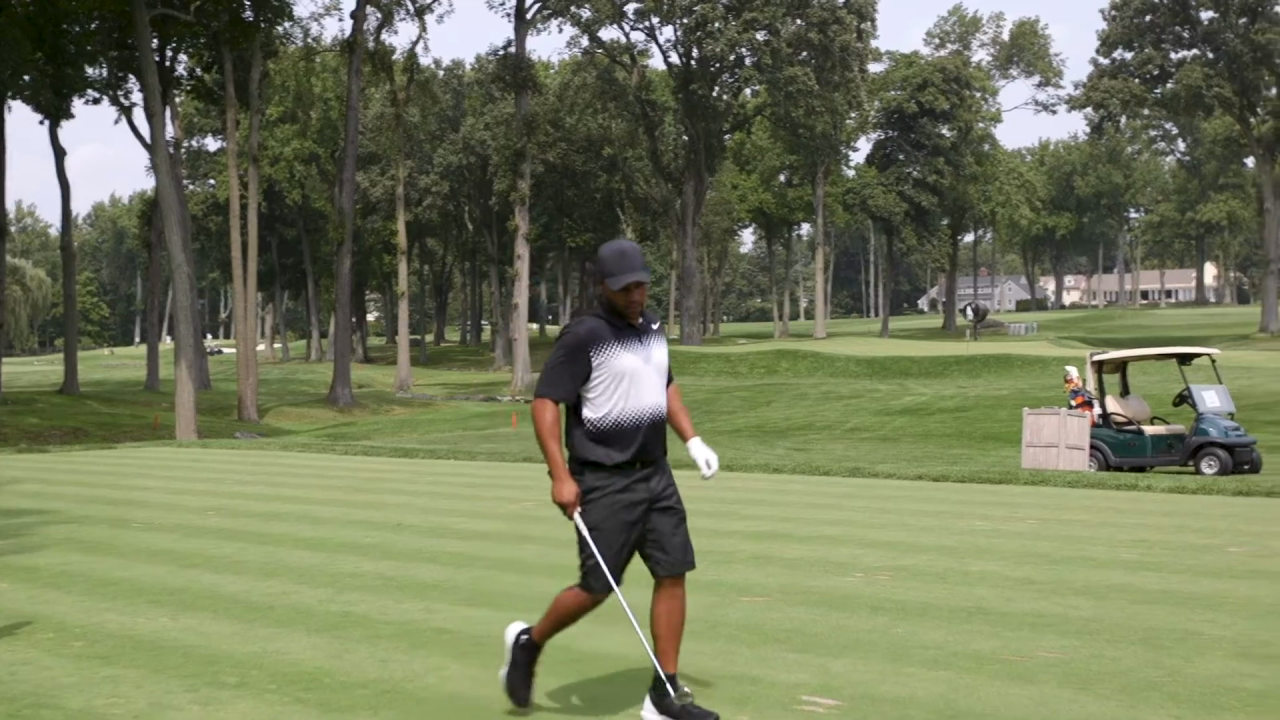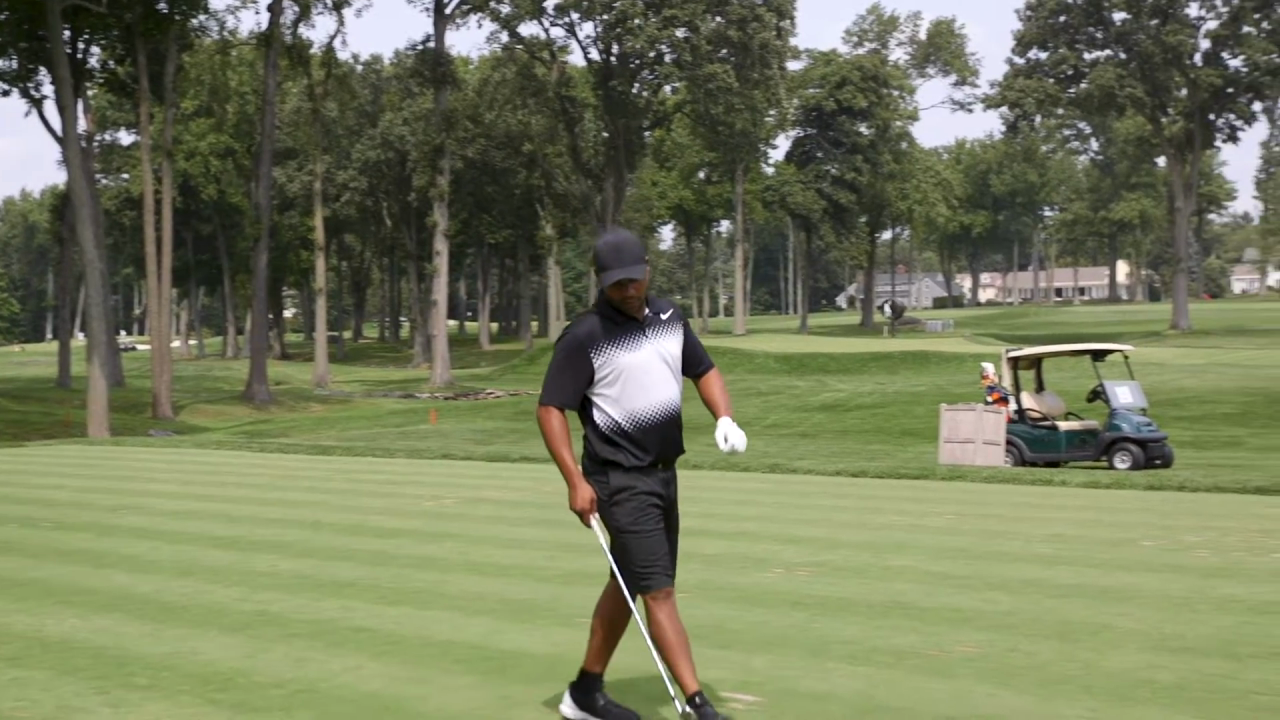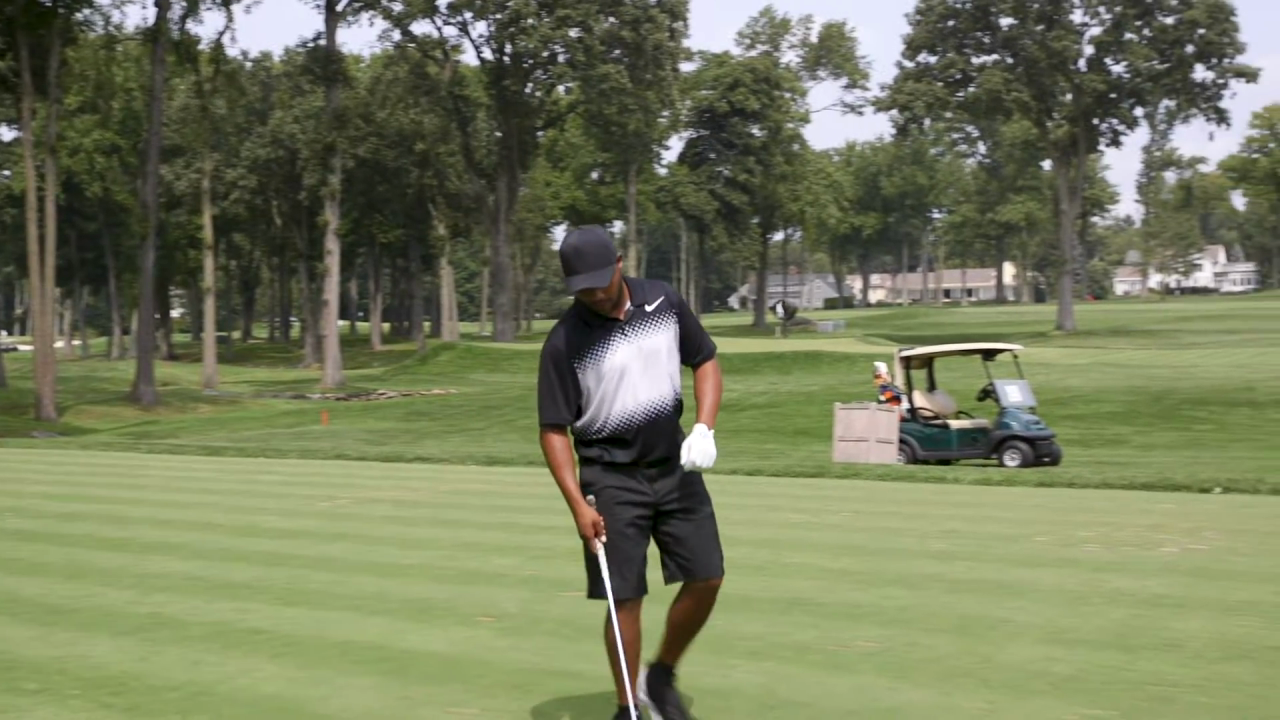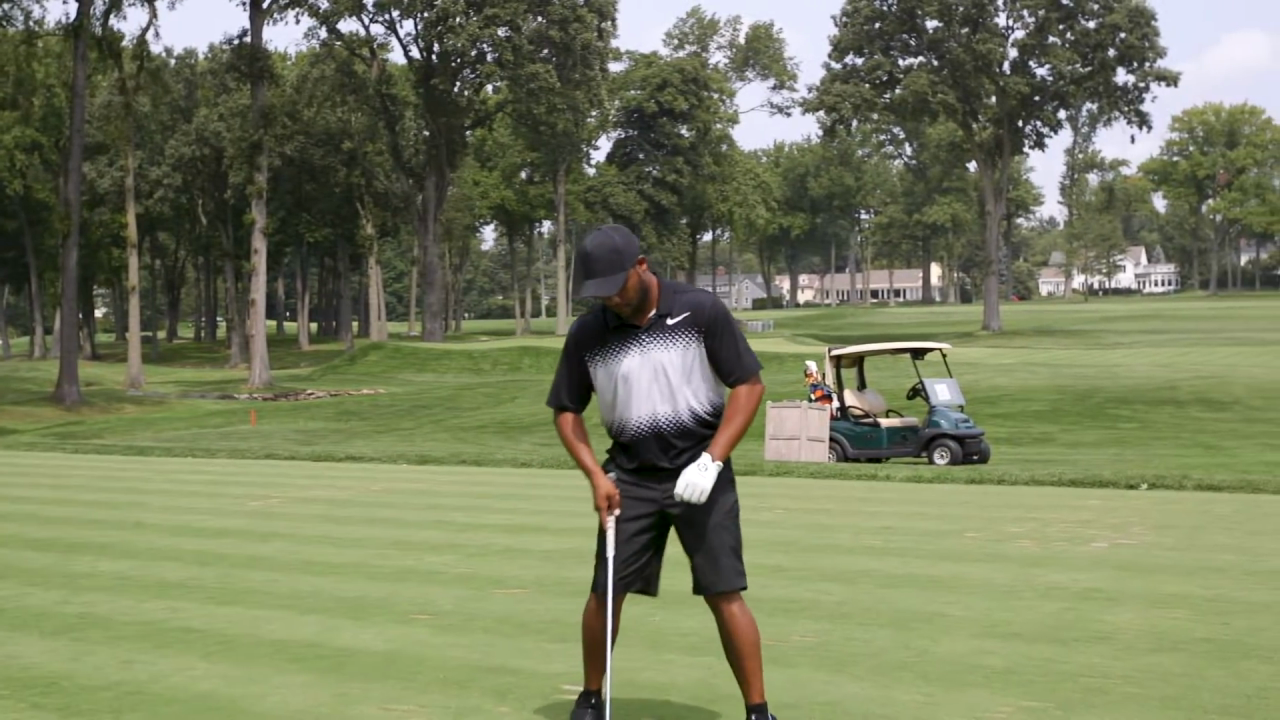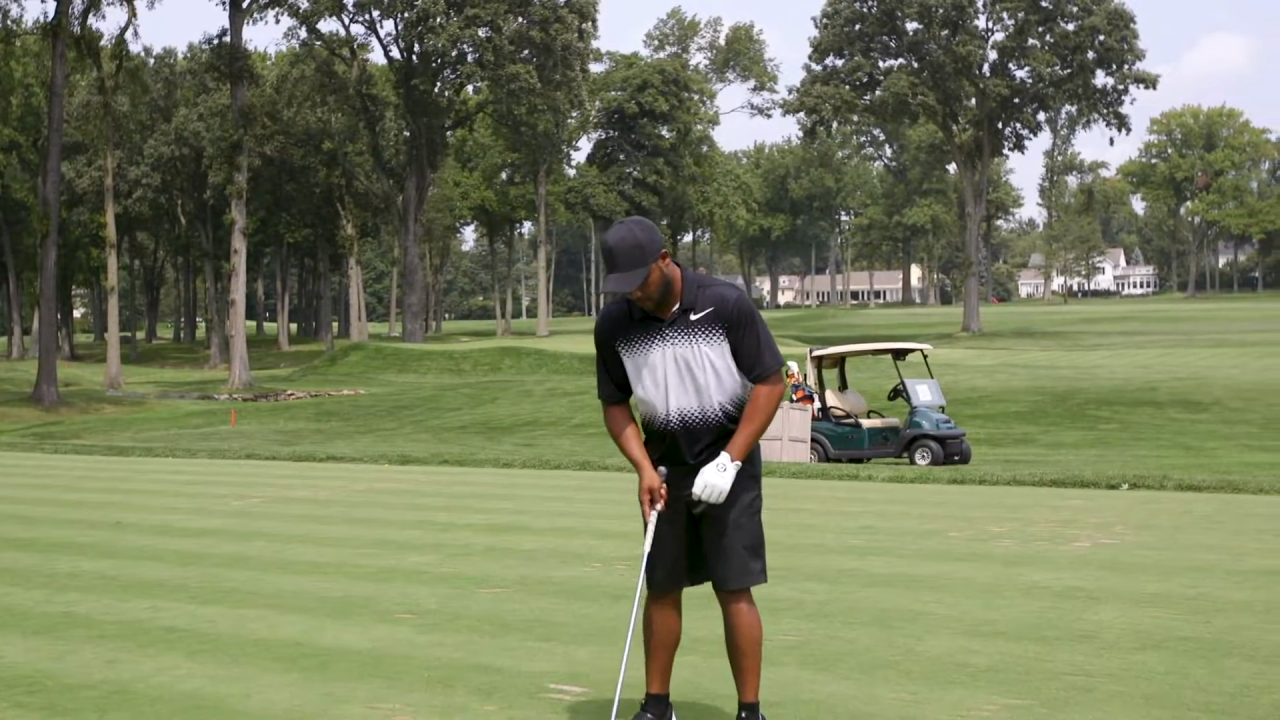
dt=0.7s
person 1, frame 1
left shoulder: (653, 327)
right shoulder: (583, 336)
right elbow: (544, 403)
left wrist: (692, 439)
right wrist: (560, 475)
left hip: (655, 473)
right hip: (604, 479)
left knee: (672, 576)
right knee: (597, 587)
right ankle: (529, 642)
person 1, frame 2
left shoulder: (668, 315)
right shoulder: (584, 335)
left elbow: (704, 370)
right elbow: (550, 409)
left wrist: (724, 418)
right wrist: (575, 481)
left hip: (662, 473)
right hip: (618, 479)
left knee: (628, 585)
right knee: (658, 591)
person 1, frame 3
left shoulder: (665, 301)
right shoulder: (563, 342)
left elbow: (705, 361)
right elbow: (554, 430)
left wrist: (703, 429)
right wrist: (578, 503)
left hip: (674, 468)
right hip: (611, 478)
left knee: (706, 580)
right knee: (626, 599)
left ankle: (659, 675)
person 1, frame 4
left shoulder: (702, 311)
right shoulder: (587, 333)
left elbow: (749, 385)
right elbow: (566, 411)
left wrist: (711, 460)
right wrist: (596, 475)
left hip: (698, 474)
right hip: (630, 476)
left knee: (724, 594)
right knee: (605, 593)
person 1, frame 5
left shoulder: (727, 304)
right shoulder: (613, 324)
left elbow: (771, 382)
right elbow: (615, 404)
left wrist: (728, 461)
right wrist: (644, 469)
left hip: (726, 463)
right hip: (665, 467)
left knee: (733, 589)
right knee: (662, 589)
